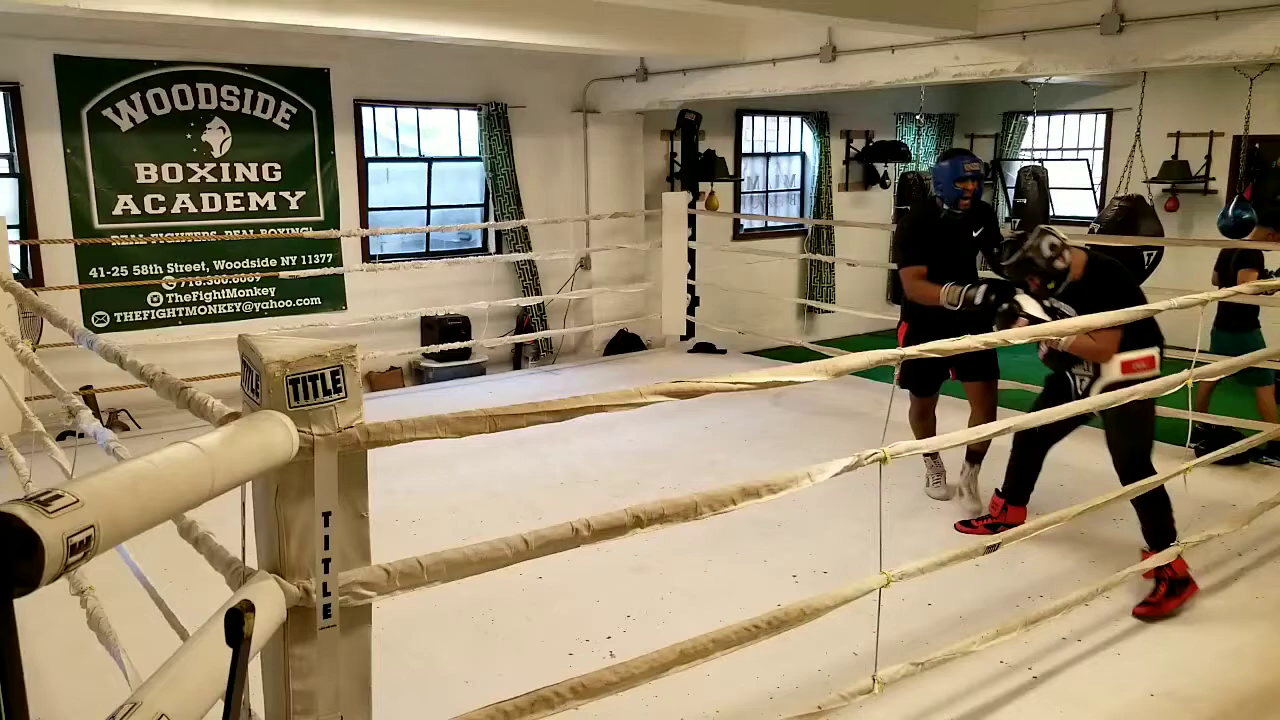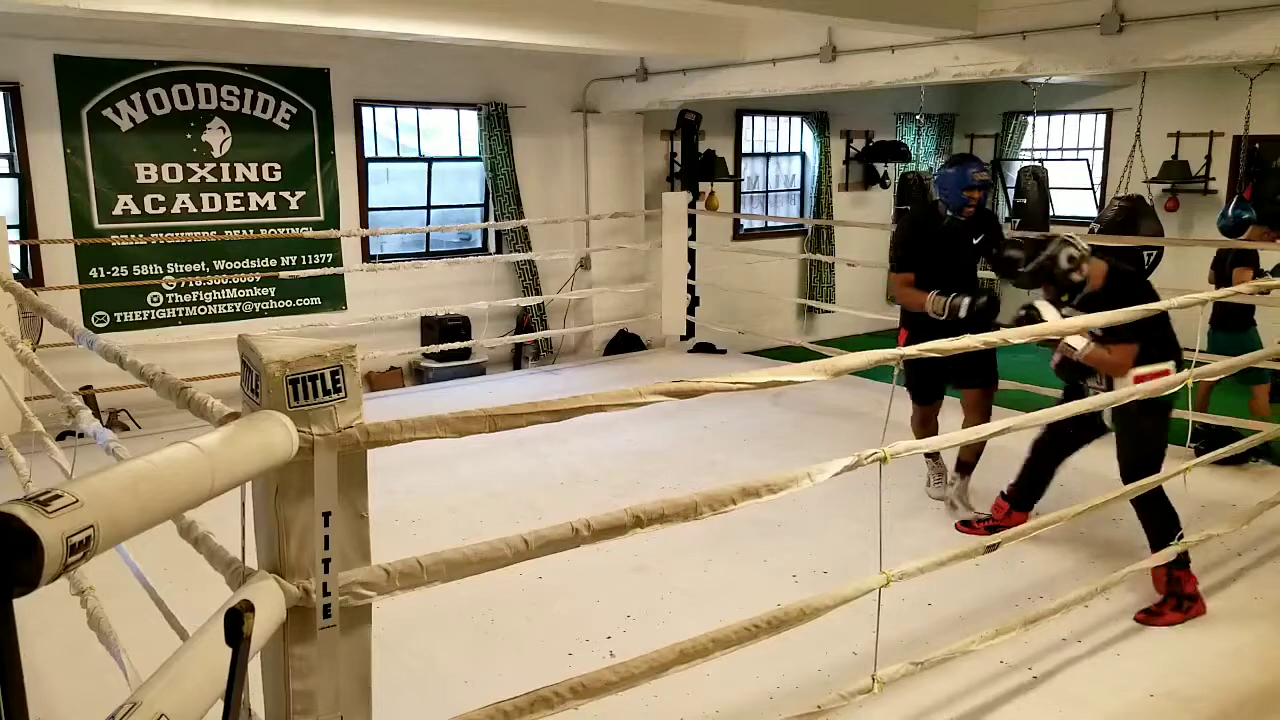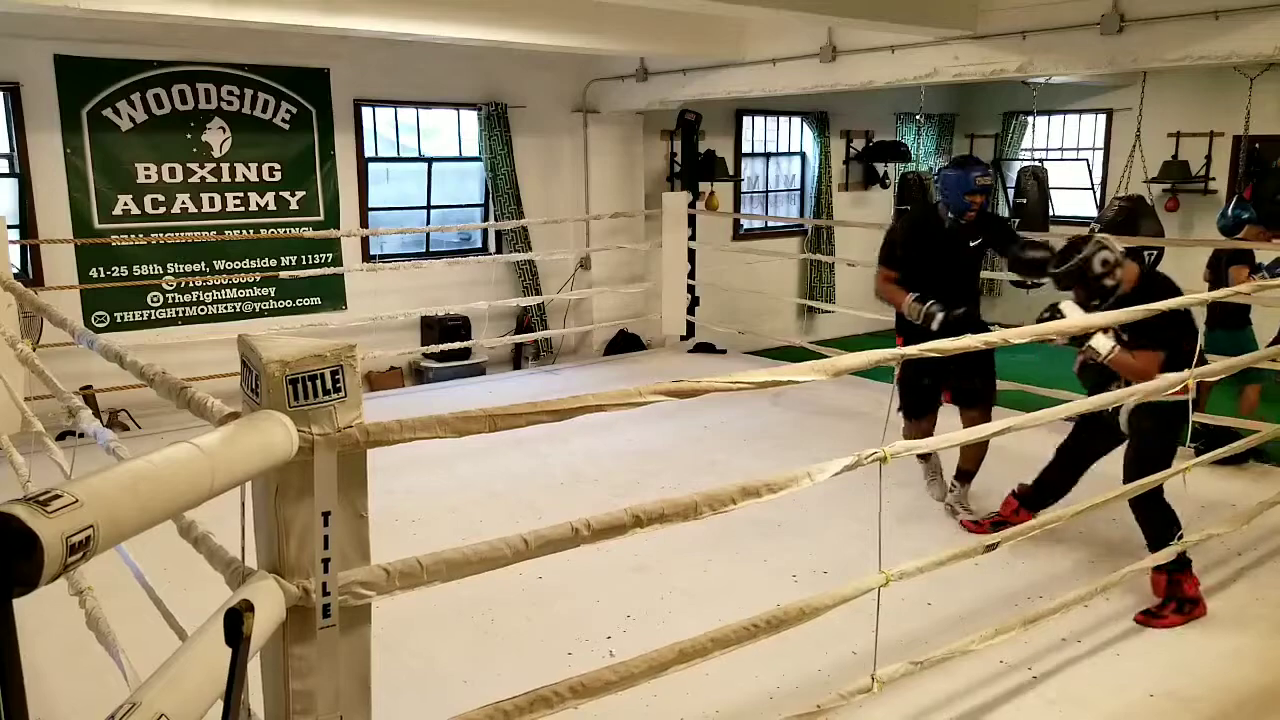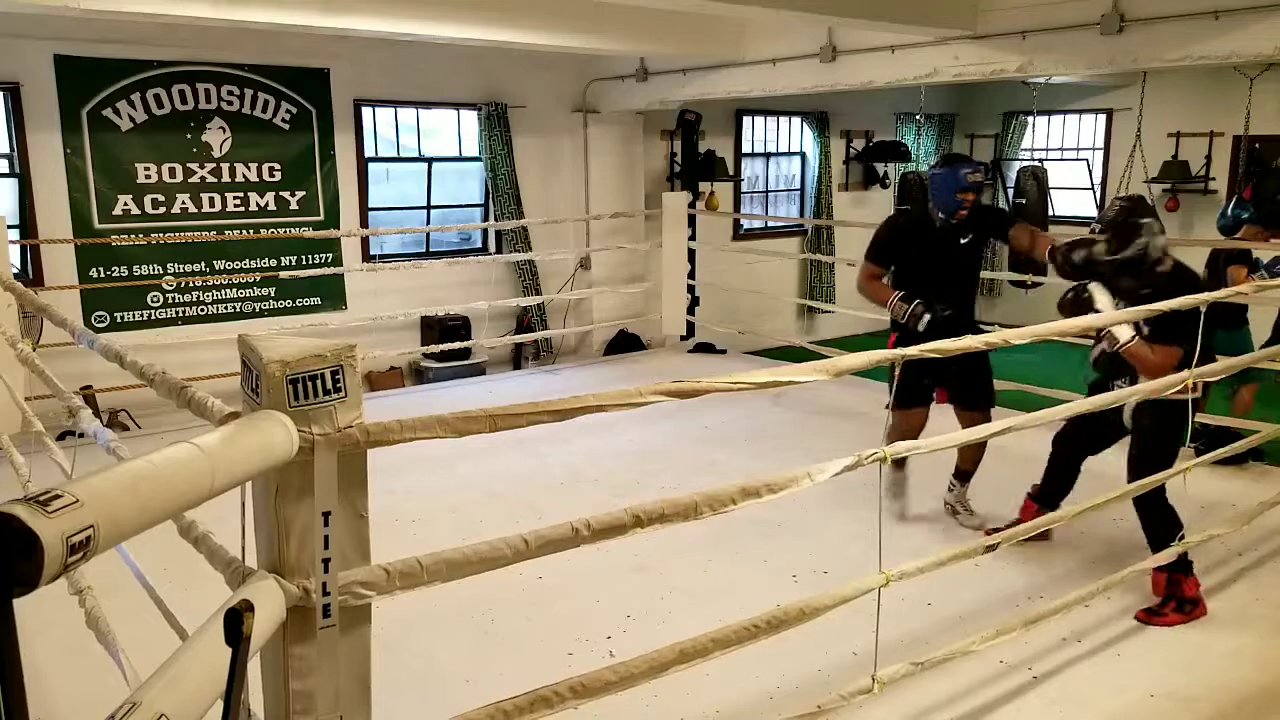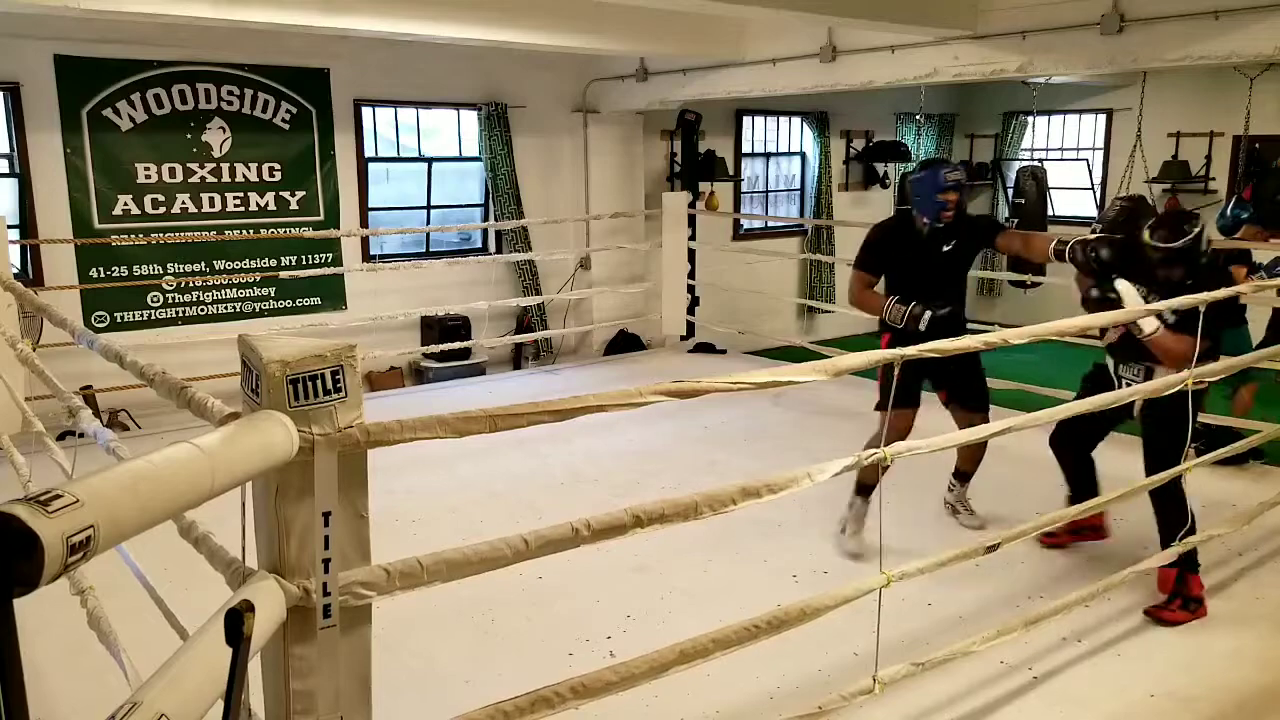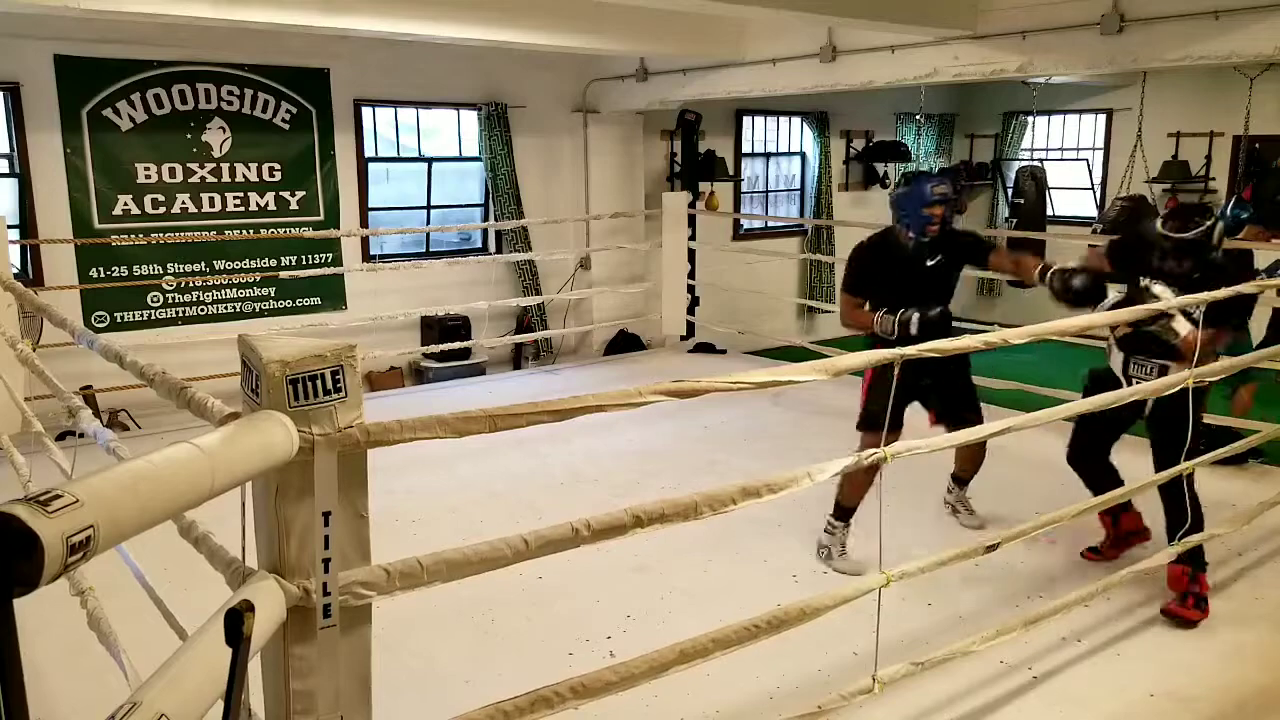
dt=0.1s
person 1, frame 1
left shoulder: (1106, 278)
right shoulder: (1059, 276)
left elbow: (1102, 349)
left wrist: (1046, 324)
left hip: (1128, 378)
right hip: (1080, 374)
left knee: (1133, 469)
right knee: (1031, 436)
left ankle: (1173, 575)
right ankle: (1006, 512)
person 1, frame 2
left shoulder: (1126, 290)
right shoulder: (1076, 283)
left elbow: (1116, 364)
left wrist: (1063, 332)
right hip: (1094, 384)
left knee: (1140, 480)
right knee: (1048, 445)
left ankle: (1181, 589)
right ankle: (1009, 514)
person 1, frame 3
left shoulder: (1156, 297)
right shoulder: (1107, 283)
left elbow: (1142, 372)
left wrist: (1090, 332)
left hip: (1160, 398)
right hip: (1116, 390)
left knee: (1141, 487)
right knee: (1072, 454)
left ankle: (1182, 591)
right ankle: (1014, 516)
person 1, frame 4
left shoulder: (1182, 291)
right shoulder: (1119, 268)
left elbow: (1157, 369)
left wrist: (1110, 321)
left hip: (1164, 396)
right hip: (1119, 382)
left knee: (1144, 485)
right knee: (1068, 444)
left ankle: (1182, 588)
right ankle: (1035, 518)
person 1, frame 5
left shoulder: (1213, 288)
right shoulder: (1133, 253)
left elbow: (1180, 359)
right elbow: (1083, 261)
left wrist: (1139, 315)
left hip: (1171, 390)
right hip: (1118, 373)
left knee: (1163, 480)
right knee: (1067, 438)
left ankle: (1185, 588)
right ankle: (1086, 519)
person 1, frame 6
left shoulder: (1227, 285)
right shoulder: (1143, 249)
left elbow: (1205, 352)
right elbow: (1091, 264)
left wrist: (1171, 317)
right wrist: (1111, 303)
left hip: (1176, 385)
right hip: (1121, 371)
left knee: (1173, 478)
right knee: (1084, 449)
left ankle: (1190, 583)
right ankle: (1126, 525)
person 2, frame 1
left shoulder: (982, 215)
right shoulder: (915, 222)
left elbow: (997, 256)
right elbow: (914, 287)
right wrist: (970, 293)
left hip: (970, 321)
right hip: (923, 323)
left knee: (984, 397)
right knee: (924, 402)
left ankle: (969, 475)
right ankle: (934, 465)
person 2, frame 2
left shoulder: (984, 221)
right shoulder: (914, 227)
right elbow: (901, 292)
right wrist: (955, 304)
left hip: (968, 327)
right hip: (923, 330)
left knee: (979, 406)
right knee: (926, 410)
left ankle: (959, 487)
right ankle: (934, 464)
person 2, frame 3
left shoulder: (987, 224)
right shoulder: (910, 228)
left elbow: (1020, 257)
right elbow: (883, 285)
left wrist: (1039, 259)
right wrist: (926, 312)
left hip: (968, 334)
right hip: (919, 337)
left knee: (979, 422)
right knee: (920, 426)
left ankle: (958, 495)
right ankle: (930, 464)
person 2, frame 4
left shoulder: (983, 219)
right shoulder: (900, 227)
left elbow: (1027, 237)
right elbow: (867, 281)
right wrist: (912, 311)
left hip: (962, 334)
right hip: (913, 336)
left knee: (977, 422)
right knee: (910, 423)
left ankle: (957, 495)
right ankle: (897, 471)
person 2, frame 5
left shoulder: (969, 226)
right shoulder: (886, 234)
left elbow: (1020, 239)
right elbow: (858, 292)
right wrist: (910, 313)
left hip: (953, 338)
right hip: (904, 340)
left knee: (976, 426)
right knee: (896, 427)
left ankle: (958, 497)
right ankle: (856, 511)
person 2, frame 6
left shoulder: (956, 242)
right shoulder: (870, 252)
left elbow: (1009, 260)
right elbow: (850, 314)
left wrist: (1054, 276)
right wrist: (900, 322)
left hip: (940, 352)
right knee: (876, 446)
left ankle: (956, 494)
right ankle: (834, 532)
person 3, frame 1
left shoulder: (1229, 249)
right shoulder: (1253, 254)
left elbow: (1215, 279)
right elbow: (1246, 286)
left hip: (1222, 326)
right hip: (1243, 329)
left knee: (1210, 378)
left ankle: (1199, 431)
person 3, frame 2
left shoulder: (1225, 248)
right shoulder: (1247, 252)
right elbow: (1240, 286)
left hip: (1217, 325)
right hip: (1239, 328)
left knee: (1209, 377)
left ankle: (1199, 430)
person 3, frame 3
left shoulder: (1221, 246)
right shoulder: (1244, 251)
left elbow: (1208, 276)
right elbow: (1238, 283)
left hip: (1214, 323)
right hip: (1233, 327)
left knee: (1208, 377)
right knee: (1253, 382)
left ankle: (1197, 430)
right ankle: (1238, 439)
person 3, frame 4
left shoulder: (1220, 248)
right shoulder: (1241, 251)
left elbow: (1206, 278)
right elbow: (1237, 285)
left hip: (1212, 323)
right hip: (1231, 327)
right knee: (1250, 384)
person 3, frame 5
left shoulder: (1218, 247)
right shoulder: (1241, 254)
right elbow: (1237, 287)
right hip: (1229, 325)
right knee: (1249, 385)
left ankle: (1198, 433)
right ankle: (1232, 440)
person 3, frame 6
left shoulder: (1229, 244)
right shoulder: (1244, 250)
right hip: (1233, 327)
right knee: (1249, 382)
left ankle: (1200, 433)
right ankle: (1232, 440)
